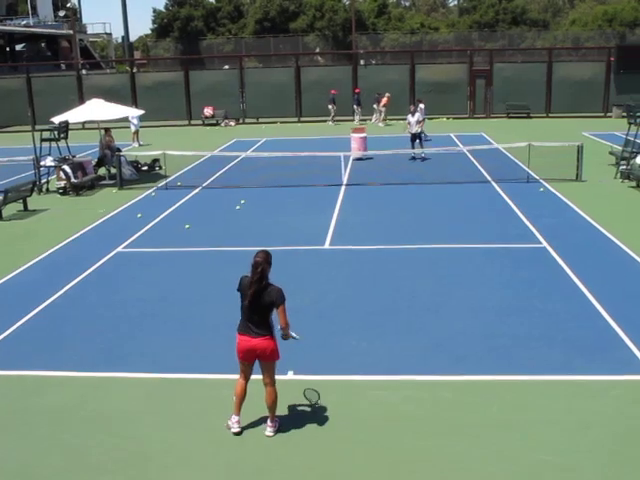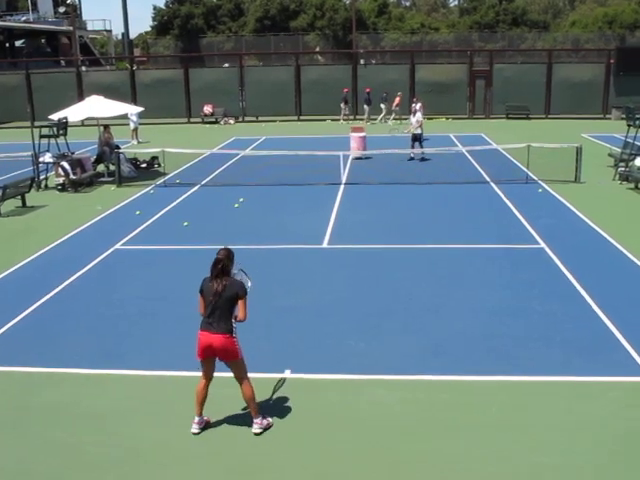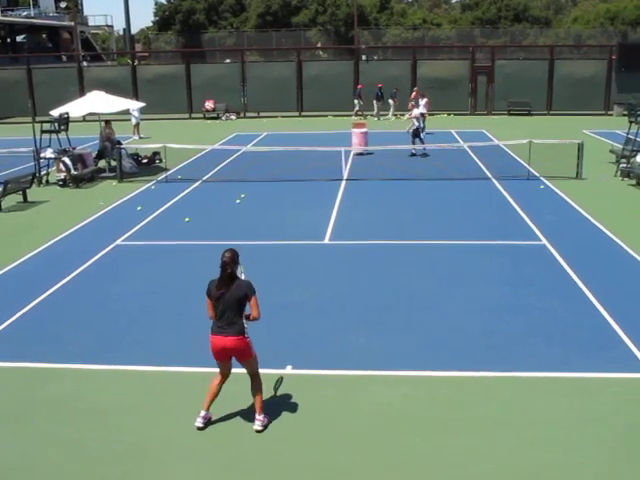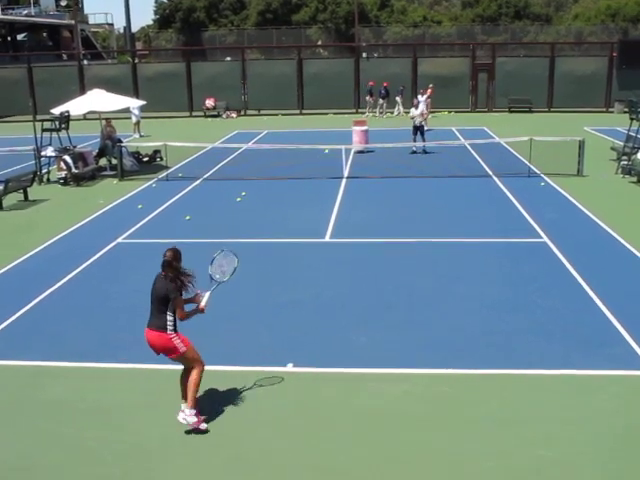
dt=0.7s
person 1, frame 1
left shoulder: (244, 282)
right shoulder: (276, 292)
right elbow: (284, 324)
right wrist: (287, 333)
left hip: (244, 340)
right hip: (265, 342)
left knee: (243, 379)
right knee: (269, 383)
left ankle: (235, 421)
right ankle: (271, 424)
person 1, frame 2
left shoulder: (205, 282)
right shoulder: (238, 286)
left elbow: (202, 311)
right elbow: (242, 317)
left hip: (204, 336)
right hip: (225, 339)
left knee: (205, 378)
right knee: (243, 379)
left ankle: (198, 421)
right ankle: (258, 421)
person 1, frame 3
left shoulder: (212, 285)
right shoulder: (246, 286)
left elbow: (211, 314)
right elbow: (256, 315)
left hip: (216, 338)
right hip: (237, 339)
left knee: (223, 375)
right knee: (254, 375)
left ankle: (203, 415)
right ankle: (259, 418)
person 1, frame 4
left shoulder: (161, 278)
right shoulder: (174, 285)
right elbow: (181, 316)
left wrist: (191, 299)
right wrist: (197, 310)
left hip: (152, 334)
right hip: (165, 336)
left knee: (189, 365)
right knee: (198, 366)
left ankle: (187, 409)
right ankle: (189, 412)
